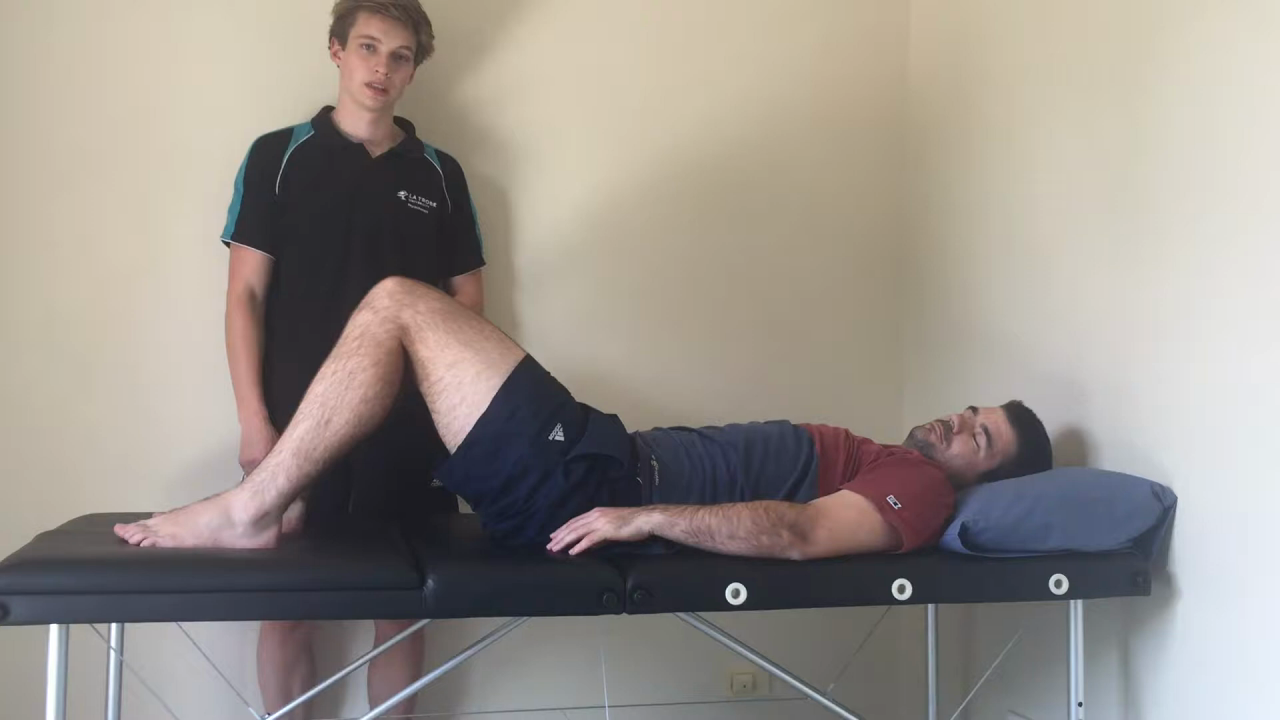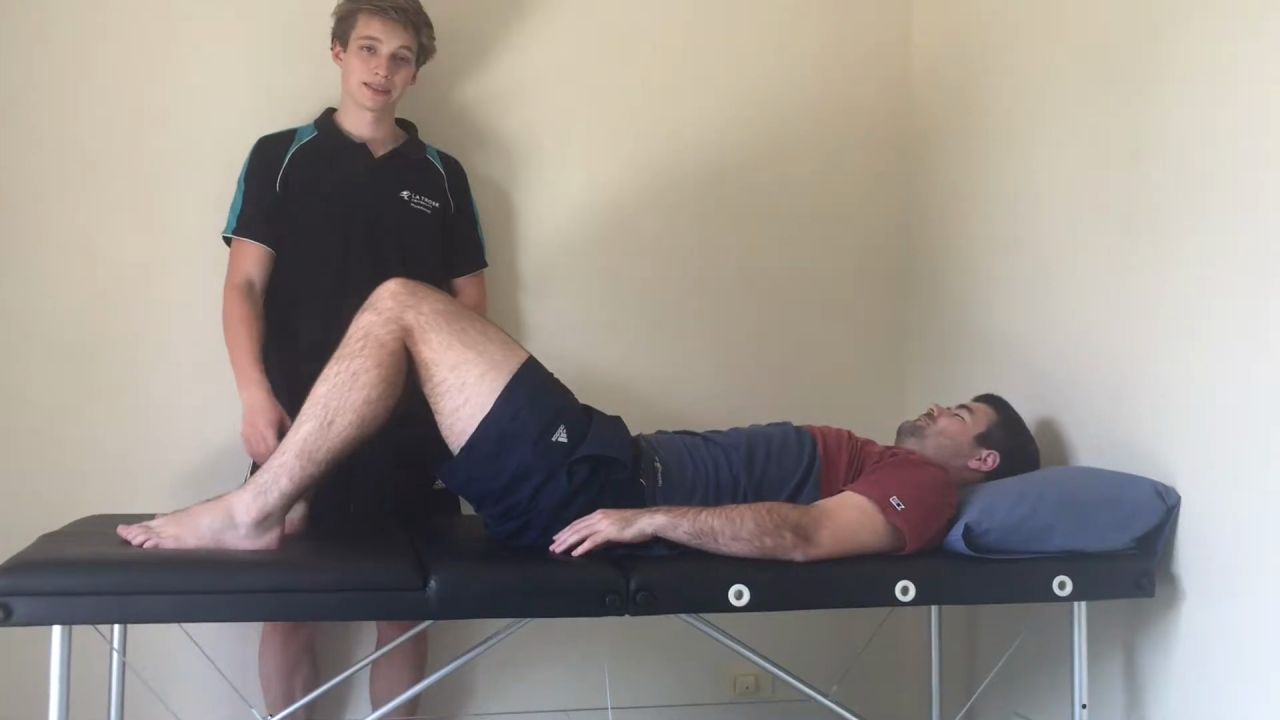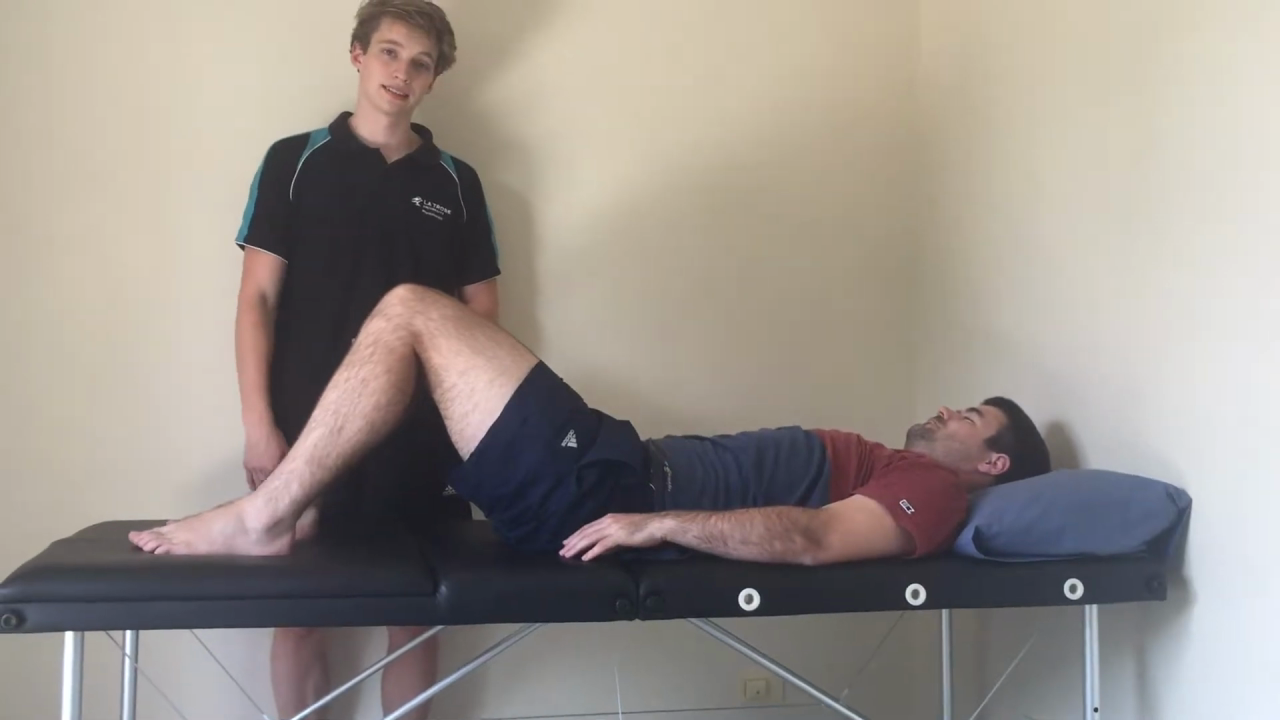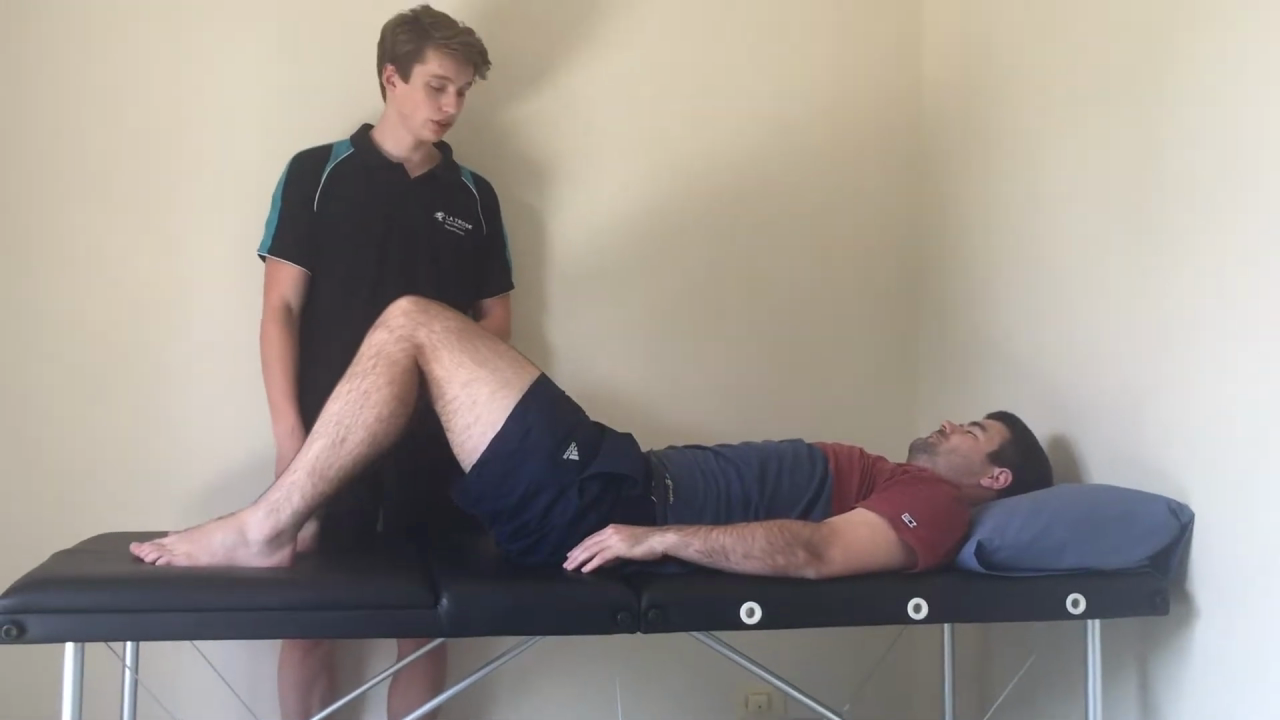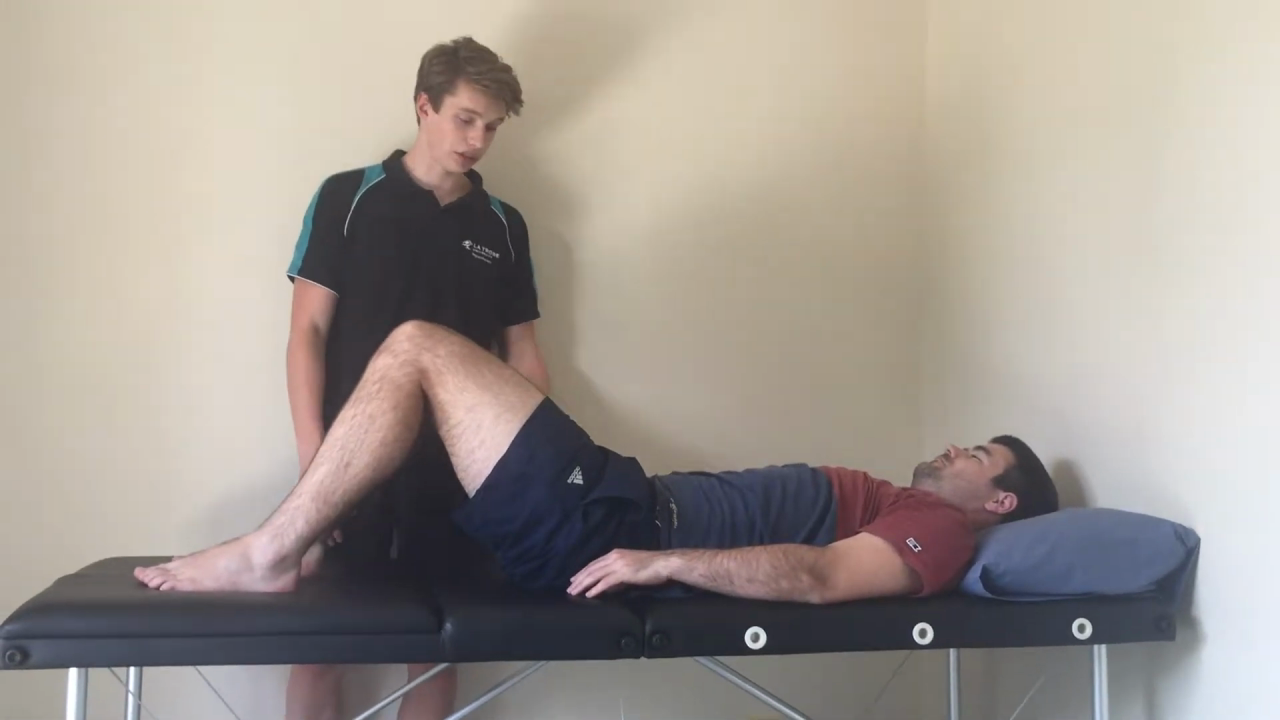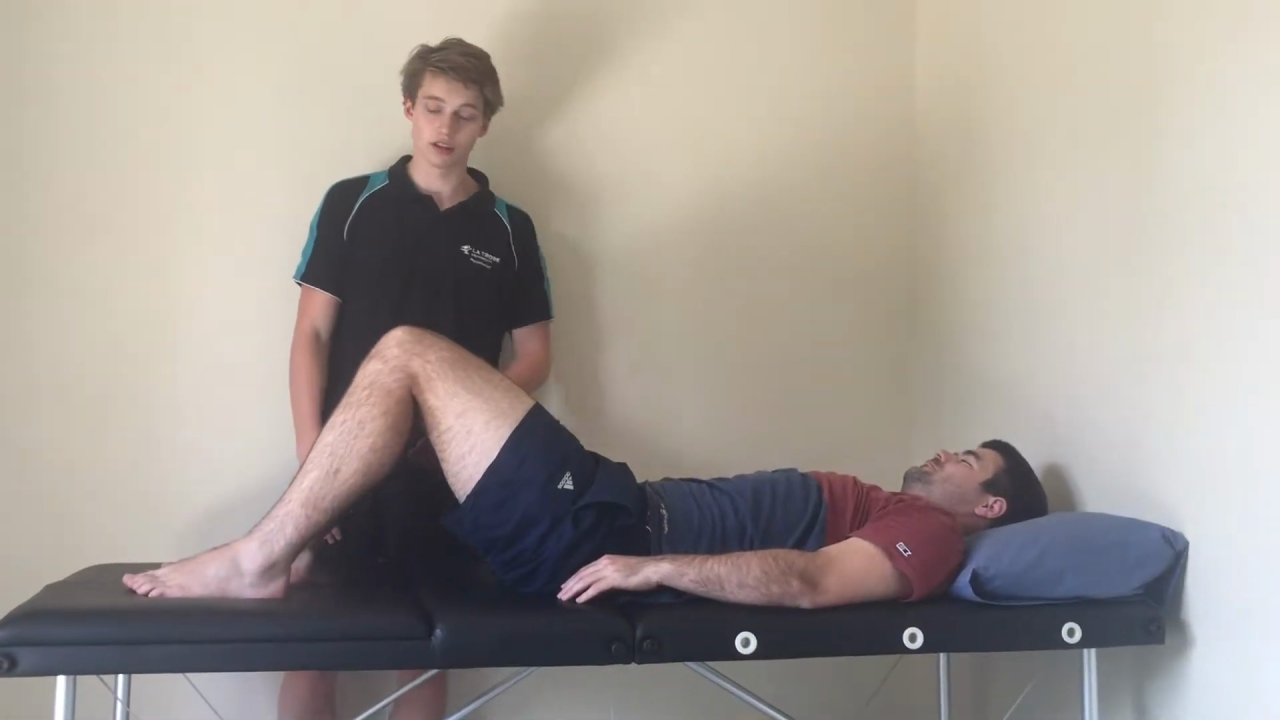
dt=0.7s
person 1, frame 1
left shoulder: (918, 489)
right shoulder: (879, 462)
left elbow: (798, 534)
left wrist: (645, 516)
left hip: (594, 483)
right hip: (616, 465)
left knee: (398, 305)
right knee: (404, 312)
left ankle: (249, 510)
right ankle: (265, 502)
person 1, frame 2
left shoulder: (922, 488)
right shoulder: (877, 467)
left elbow: (800, 535)
left wrist: (648, 518)
left hip: (595, 486)
right hip: (616, 469)
left knee: (402, 304)
right knee: (406, 318)
left ankle: (253, 510)
right ankle: (276, 502)
person 1, frame 3
left shoulder: (930, 493)
right shoulder: (885, 469)
left elbow: (810, 540)
left wrist: (656, 523)
left hip: (607, 493)
right hip: (630, 476)
left knee: (412, 311)
right knee: (421, 321)
left ankle: (263, 517)
right ankle: (284, 509)
person 1, frame 4
left shoulder: (932, 506)
right shoulder: (890, 486)
left elbow: (812, 553)
left wrist: (656, 537)
left hip: (607, 505)
right hip: (627, 483)
left knee: (414, 322)
right knee: (417, 332)
left ankle: (266, 528)
right ankle: (286, 521)
person 1, frame 5
left shoulder: (937, 532)
right shoulder: (892, 508)
left elbow: (816, 578)
left wrist: (659, 561)
left hip: (613, 530)
right hip: (633, 510)
left knee: (417, 347)
right knee: (426, 354)
left ankle: (269, 553)
right ankle: (282, 547)
person 1, frame 6
left shoulder: (927, 536)
right shoulder: (884, 514)
left elbow: (807, 582)
left wrist: (652, 566)
left hip: (603, 535)
right hip: (625, 513)
left knee: (408, 352)
right knee: (411, 363)
left ankle: (259, 559)
right ankle: (283, 551)
person 2, frame 1
left shoulder: (438, 173)
right shoulder: (276, 157)
left elbow: (467, 297)
right elbow: (246, 294)
right wrist: (254, 417)
left hip: (408, 426)
right hip: (299, 422)
person 2, frame 2
left shoulder: (440, 174)
right shoulder: (279, 157)
left elbow: (470, 299)
right elbow: (244, 283)
right wrist: (256, 393)
left hip: (411, 425)
right hip: (304, 420)
person 2, frame 3
left shoulder: (455, 181)
right shoulder: (294, 162)
left elbow: (482, 307)
right elbow: (258, 299)
right wrist: (260, 425)
left hip: (421, 431)
right hip: (312, 426)
person 2, frame 4
left shoulder: (473, 194)
right shoulder: (316, 174)
left elbow: (496, 318)
right elbow: (280, 310)
right wrist: (289, 434)
left hip: (437, 440)
person 2, frame 5
left shoulder: (502, 225)
right shoulder: (347, 198)
left elbow: (521, 348)
right elbow: (308, 333)
right wrist: (313, 458)
left hip: (456, 465)
person 2, frame 6
left shoulder: (509, 229)
right shoulder: (350, 204)
left elbow: (534, 354)
right elbow: (312, 335)
right wrist: (311, 457)
left hip: (450, 467)
